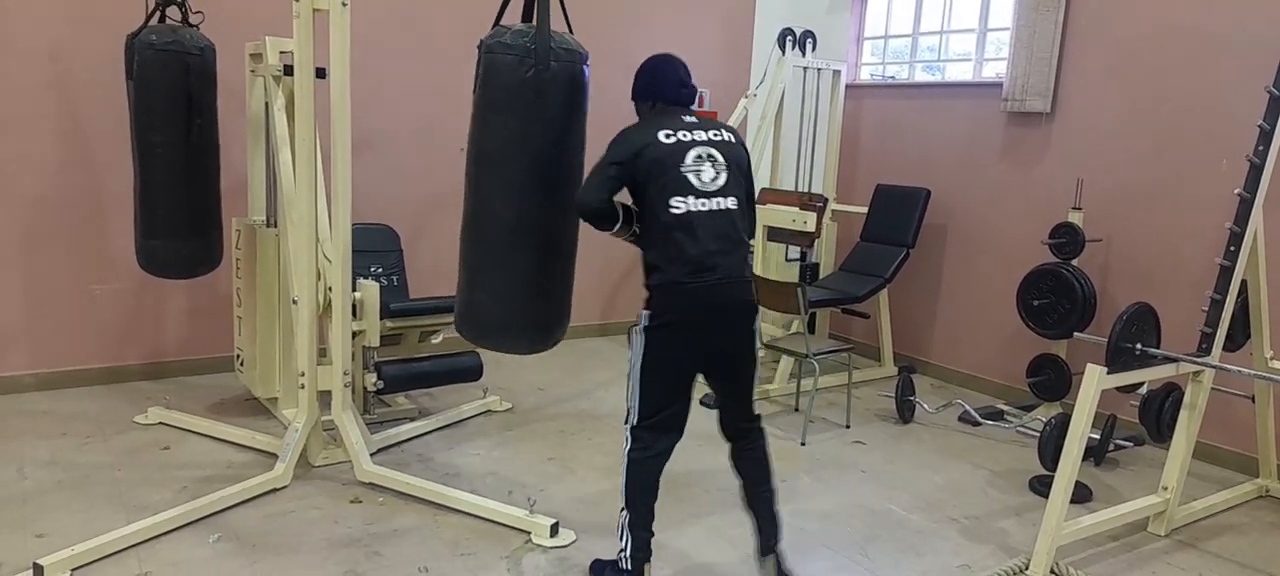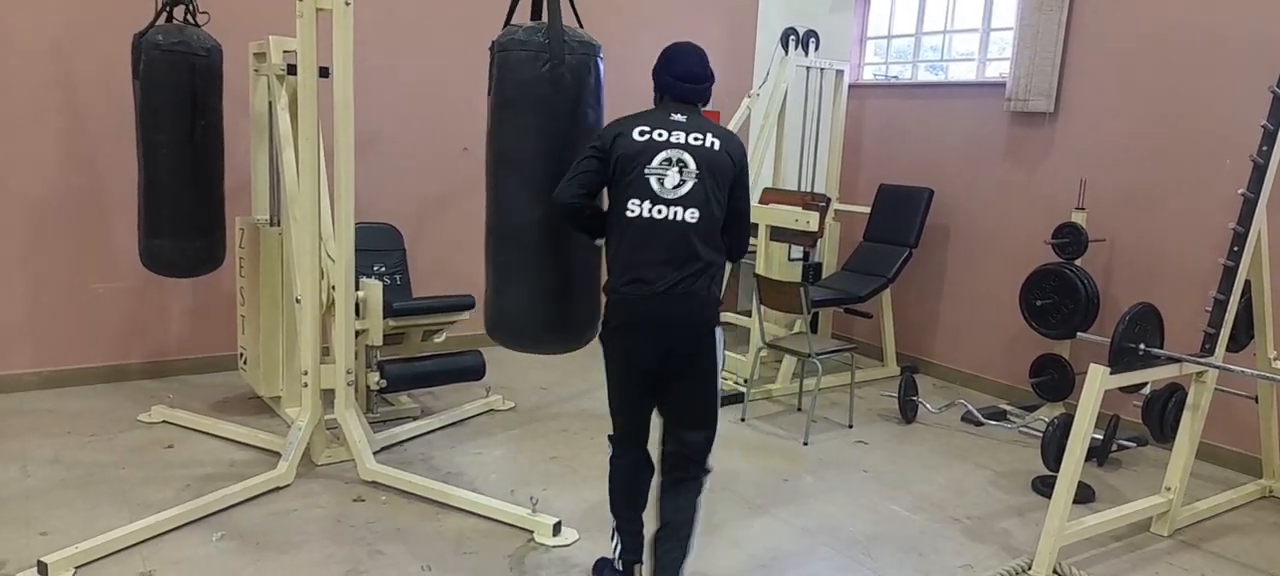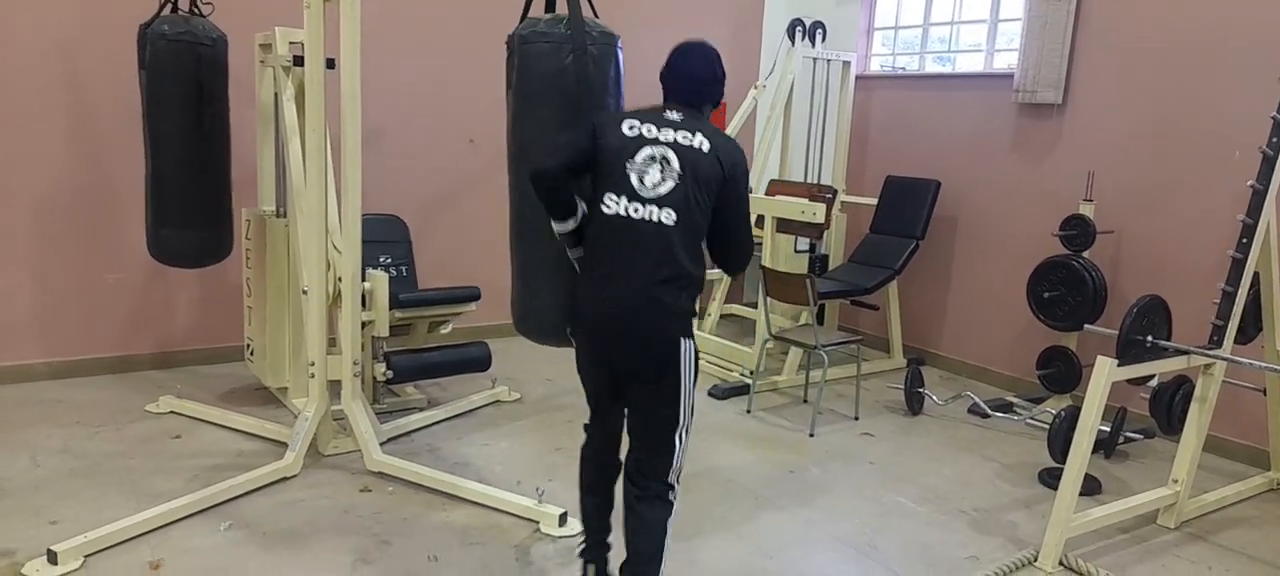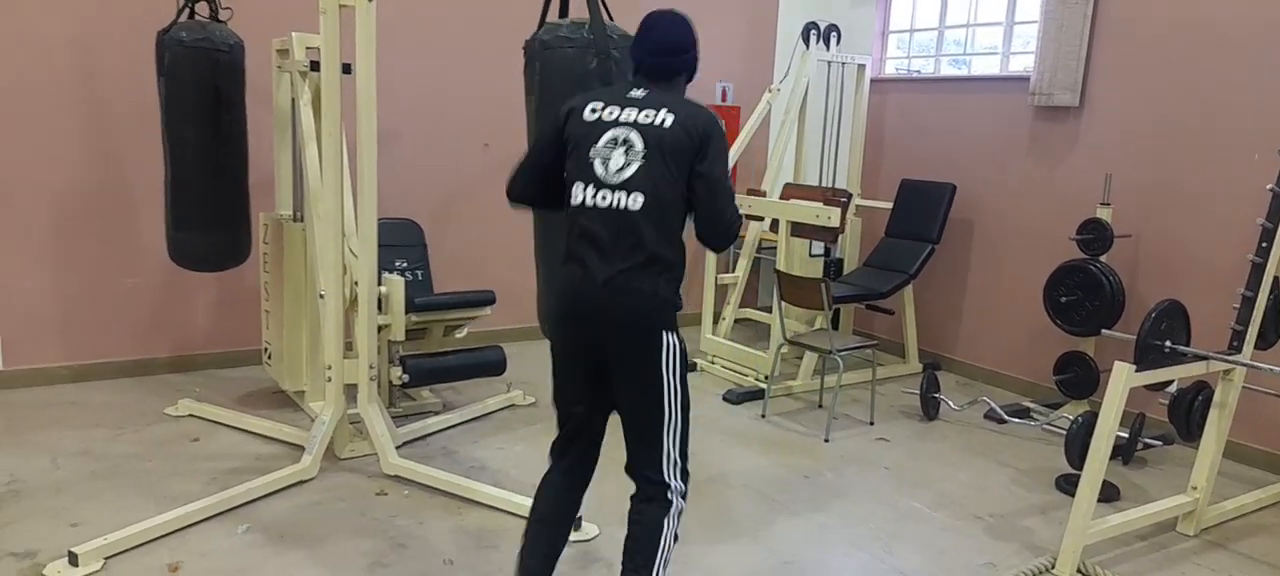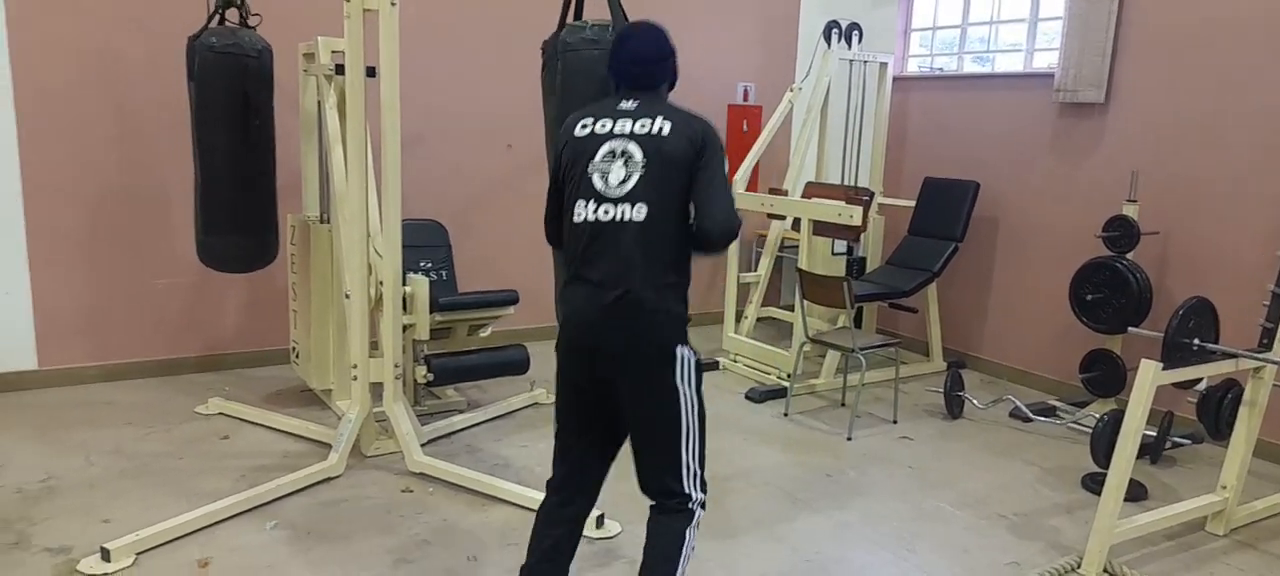
dt=0.2s
person 1, frame 1
left shoulder: (637, 139)
right shoulder: (732, 138)
left elbow: (589, 203)
left wrist: (629, 223)
left hip: (673, 304)
right hip: (736, 300)
left knee: (649, 435)
right knee: (743, 427)
person 1, frame 2
left shoulder: (620, 133)
right shoulder: (728, 148)
left elbow: (568, 201)
right elbow: (737, 245)
left hip: (627, 313)
right hip: (694, 319)
left knee: (627, 443)
right knee: (685, 461)
person 1, frame 3
left shoulder: (612, 124)
right shoulder: (723, 151)
left elbow: (544, 172)
right elbow: (735, 257)
left wrist: (572, 225)
left hip: (594, 311)
right hip: (662, 322)
left knee: (601, 434)
right knee: (655, 473)
person 1, frame 4
left shoulder: (580, 112)
right shoulder: (697, 124)
left elbow: (521, 189)
right elbow: (719, 231)
left hip: (574, 312)
right hip: (645, 318)
left knee: (571, 453)
right knee: (660, 481)
person 1, frame 5
left shoulder: (575, 130)
right shoulder: (692, 131)
right elbow: (716, 231)
right wrist: (676, 224)
left hip: (580, 326)
right hip: (653, 331)
left knee: (570, 476)
right knee: (675, 493)
